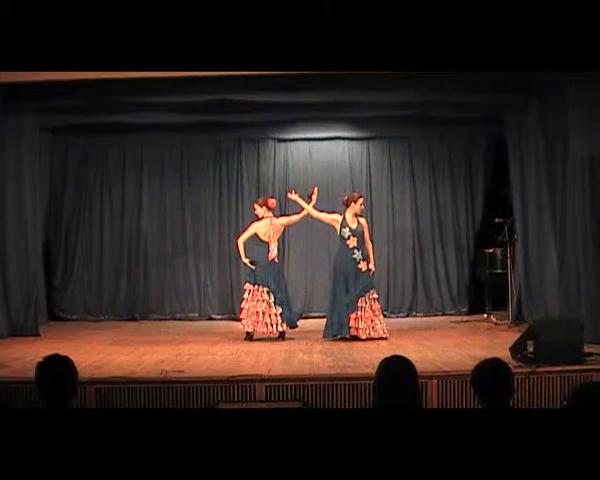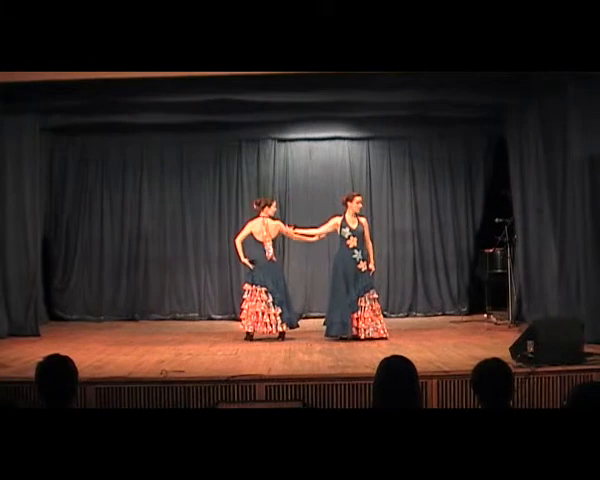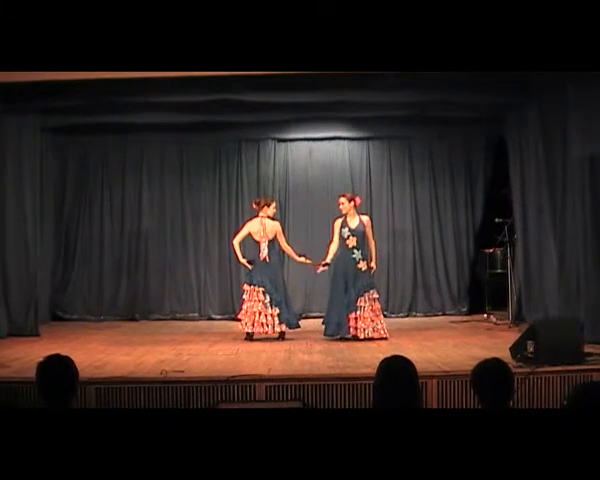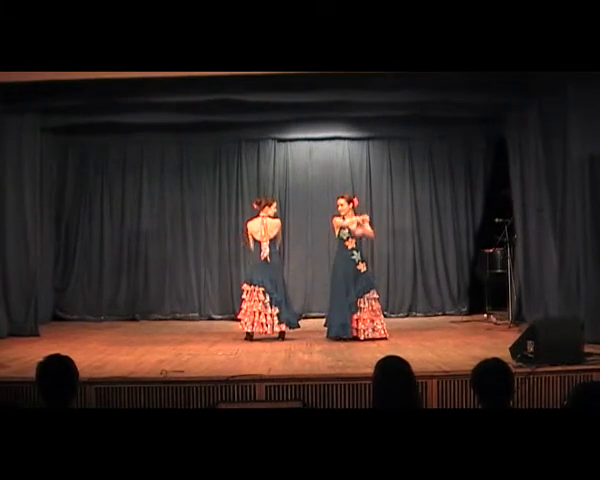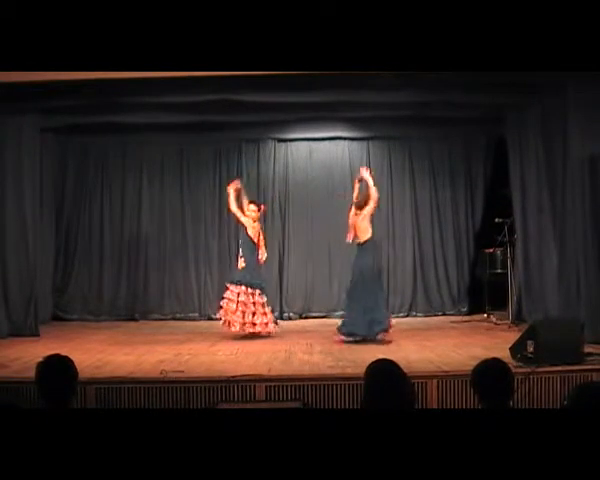
dt=1s
person 1, frame 1
left shoulder: (362, 221)
right shoulder: (337, 219)
left elbow: (368, 243)
right elbow: (315, 213)
left wrist: (371, 262)
right wrist: (297, 199)
left hip: (360, 264)
right hip: (344, 263)
left knee: (363, 296)
right knee: (345, 295)
left ankle: (363, 330)
right ankle: (345, 330)
person 1, frame 2
left shoulder: (363, 221)
right shoulder: (338, 221)
left elbow: (368, 242)
right elbow: (318, 231)
left wrist: (371, 262)
right wrist: (295, 230)
left hip: (361, 264)
right hip: (344, 263)
left knee: (363, 296)
right knee: (344, 295)
left ankle: (364, 331)
right ankle: (345, 330)
person 1, frame 3
left shoulder: (365, 219)
right shoulder: (339, 222)
left elbow: (370, 241)
right elbow: (335, 243)
left wrist: (373, 260)
right wrist: (327, 261)
left hip: (360, 263)
right hip: (343, 263)
left knee: (363, 296)
right knee: (343, 295)
left ankle: (364, 331)
right ankle: (345, 330)
person 1, frame 4
left shoulder: (362, 220)
right shoulder: (337, 220)
left elbow: (371, 234)
right elbow: (346, 223)
left wrist: (363, 229)
right wrist: (360, 219)
left hip: (359, 262)
right hip: (343, 263)
left knee: (364, 296)
right knee: (344, 296)
left ankle: (364, 331)
right ankle: (344, 331)
person 1, frame 5
left shoulder: (352, 218)
right shoulder: (363, 218)
left elbow: (355, 199)
right elbow: (374, 197)
left wrist: (358, 181)
right wrist: (368, 179)
left hip: (361, 263)
right hip: (369, 264)
left knee: (359, 297)
right knee: (370, 297)
left ankle: (356, 331)
right ankle: (368, 331)
person 2, frame 1
left shoulder: (257, 225)
right shoulder: (280, 222)
left elbow: (240, 240)
right elbow: (301, 215)
left wrist: (243, 258)
right wrist: (312, 202)
left hip: (258, 267)
right hip: (274, 266)
left knee: (254, 298)
right knee: (277, 297)
left ankle: (250, 332)
right ankle: (281, 331)
person 2, frame 2
left shoulder: (252, 224)
right shoulder: (277, 224)
left elbow: (238, 240)
right elbow: (294, 236)
left wrist: (243, 258)
right wrist: (312, 239)
left hip: (259, 266)
right hip: (273, 265)
left knee: (254, 297)
right knee: (280, 297)
left ankle: (249, 332)
right ankle: (281, 332)
person 2, frame 3
left shoulder: (251, 224)
right shoulder: (275, 225)
left elbow: (235, 241)
right elbow: (284, 246)
left wrist: (241, 258)
right wrist: (298, 258)
left hip: (257, 265)
right hip: (273, 264)
left knee: (254, 297)
right knee: (277, 295)
left ankle: (250, 332)
right ankle: (281, 331)
person 2, frame 4
left shoulder: (251, 224)
right shoulder: (277, 223)
left elbow: (251, 245)
left hip: (257, 264)
right hip: (273, 263)
left knee: (254, 298)
right knee: (277, 295)
left ankle: (250, 332)
right ankle: (281, 331)
person 2, frame 5
left shoulder: (252, 225)
right shoulder: (253, 224)
left elbow: (234, 209)
right elbow: (245, 205)
left wrist: (232, 192)
right wrist: (239, 191)
left hip: (247, 267)
right hip: (251, 267)
left knee: (244, 296)
right knee: (253, 297)
right ankle: (264, 325)
